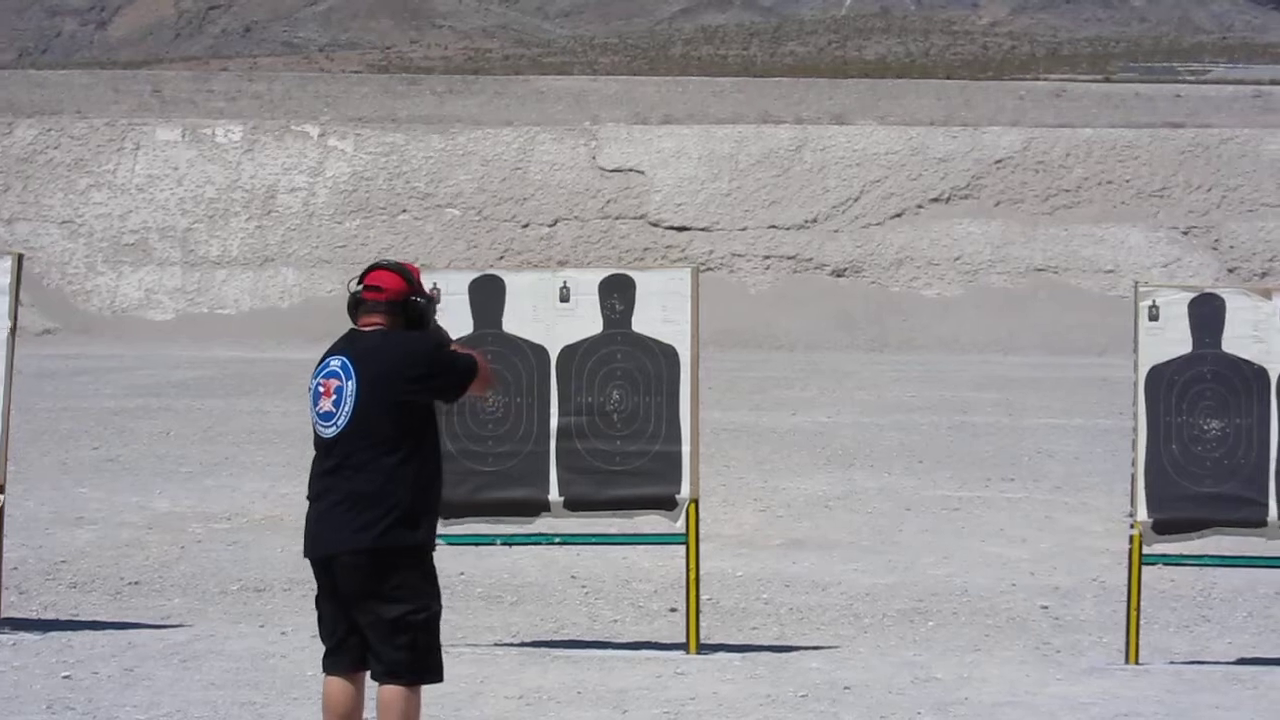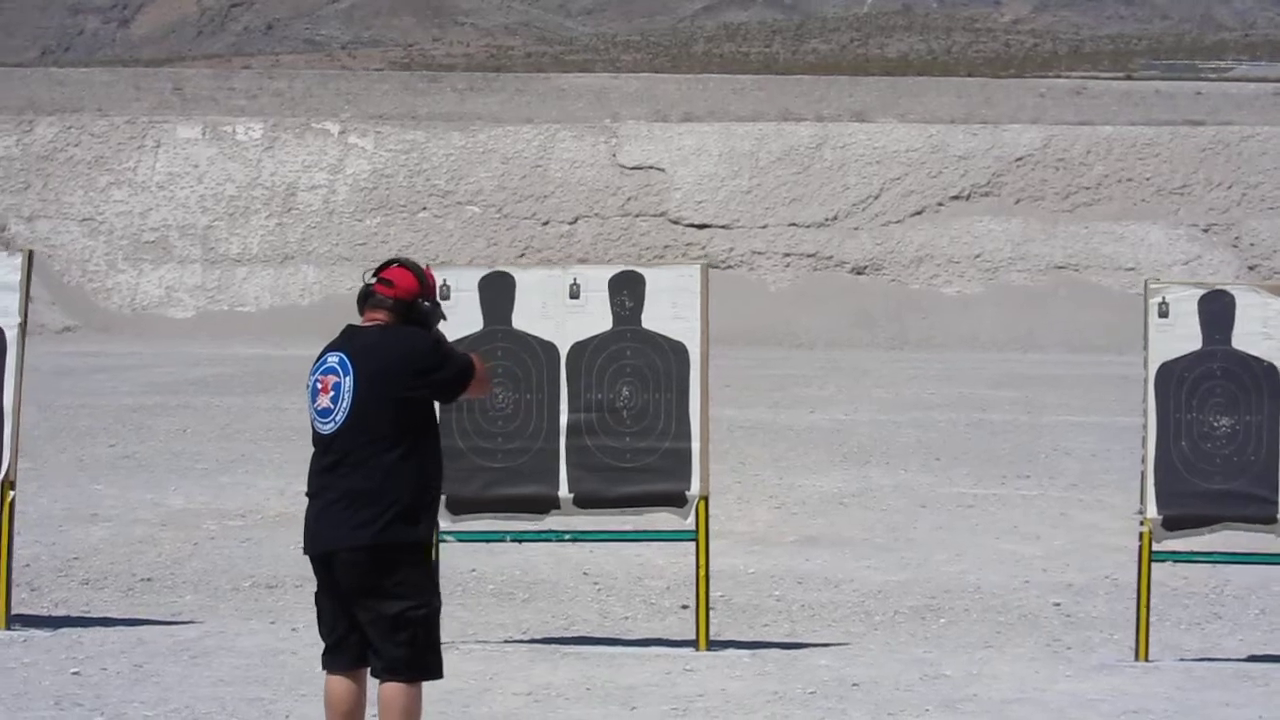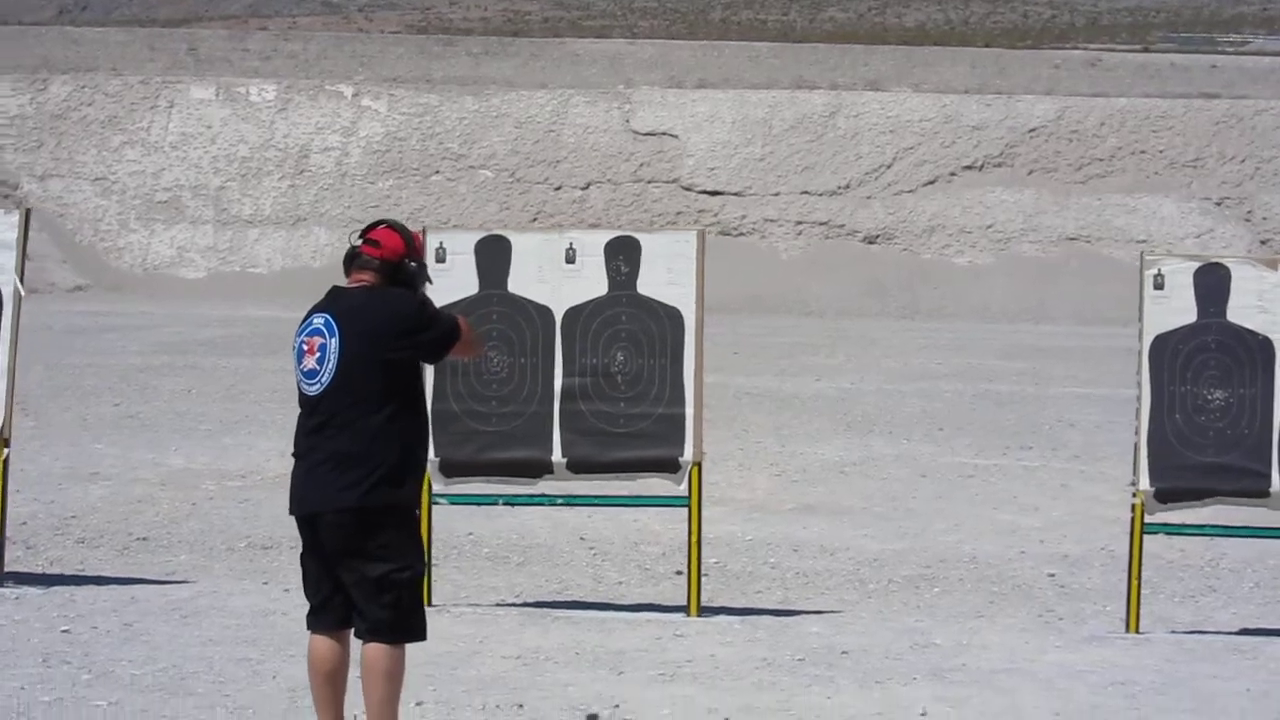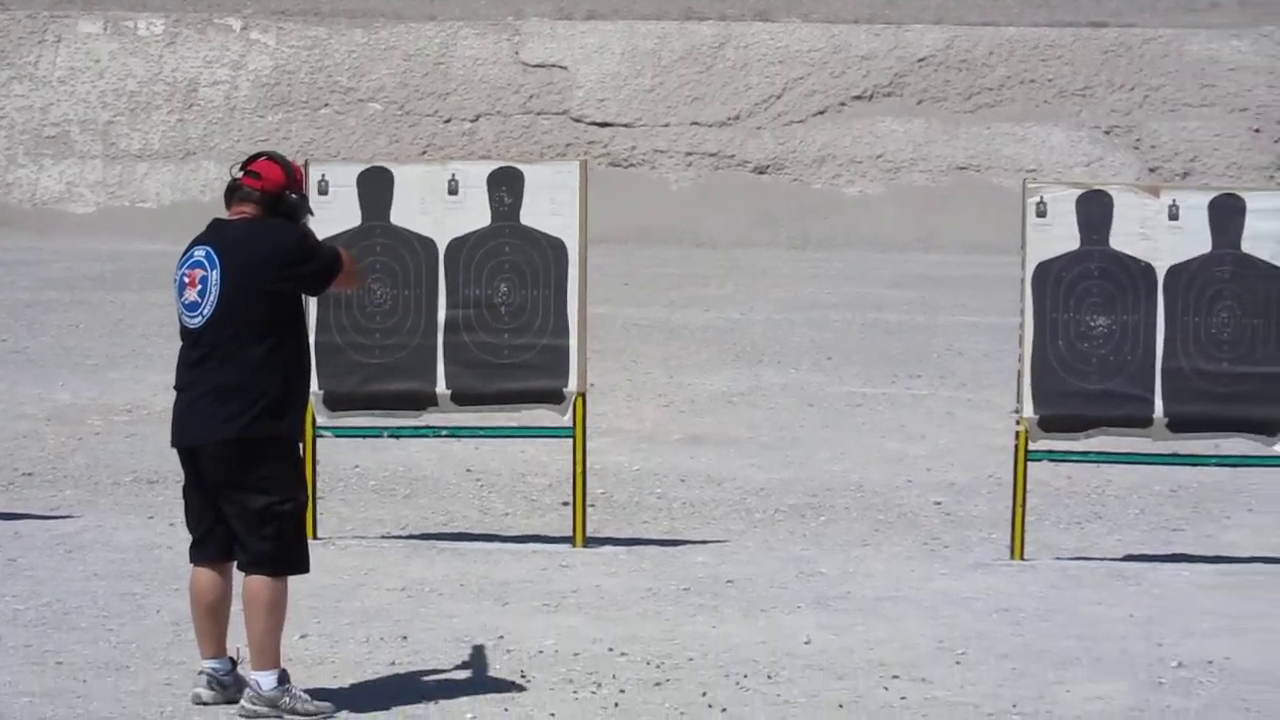
dt=0.4s
person 1, frame 1
left shoulder: (331, 359)
right shoulder: (412, 351)
right elbow: (481, 379)
right wrist: (441, 341)
left hip: (328, 539)
right hip: (387, 544)
left knee: (342, 665)
right knee: (400, 670)
person 1, frame 2
left shoulder: (330, 354)
right shoulder: (410, 349)
right elbow: (479, 381)
right wrist: (437, 342)
left hip: (327, 536)
right hip: (386, 540)
left knee: (343, 661)
right knee: (401, 666)
person 1, frame 3
left shoulder: (316, 315)
right shoulder: (396, 309)
right elbow: (466, 343)
right wrist: (424, 307)
left hip: (314, 496)
right hip: (372, 501)
left knee: (327, 621)
right knee: (384, 626)
person 1, frame 4
left shoulder: (197, 248)
right shoulder: (278, 241)
right elbow: (348, 275)
right wrist: (305, 238)
left hip: (196, 427)
right hip: (254, 431)
left knee: (210, 553)
right knee: (266, 557)
left ankle: (214, 672)
